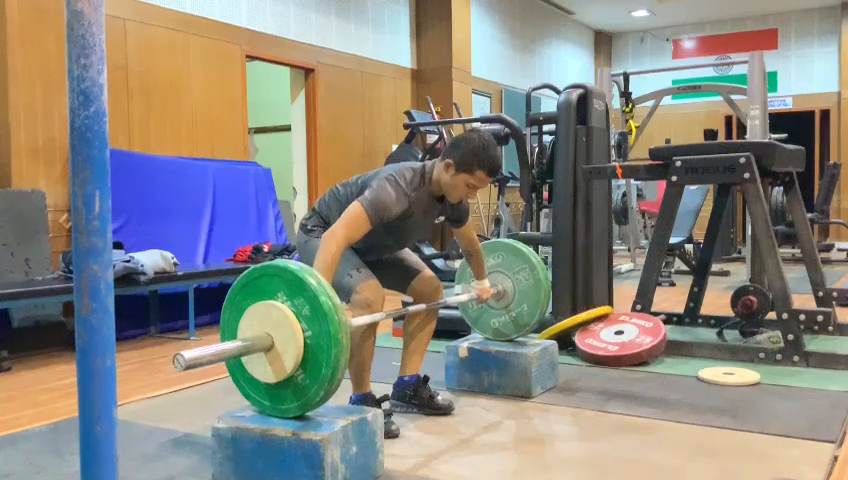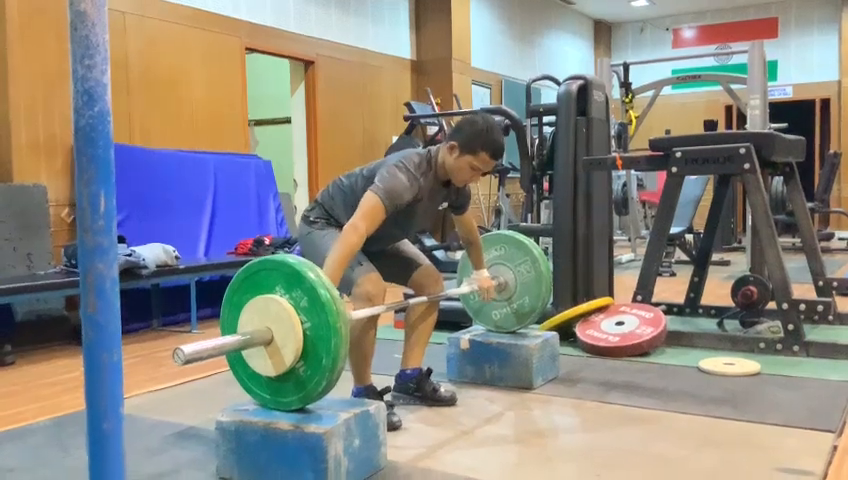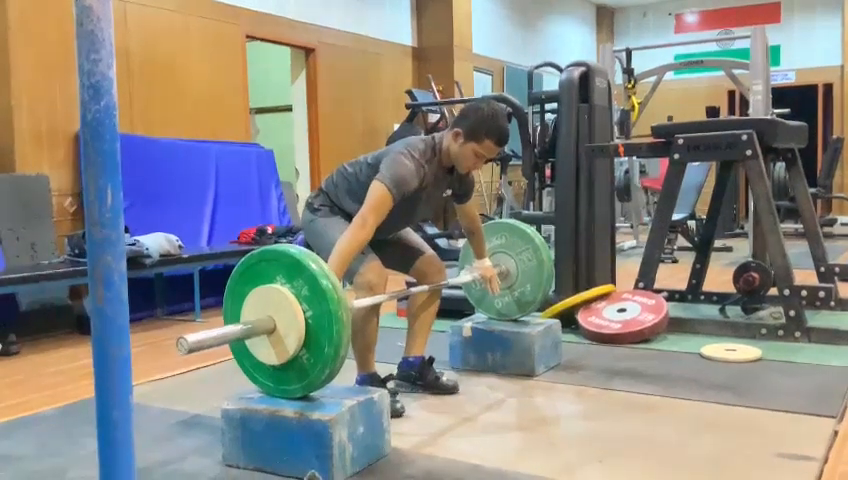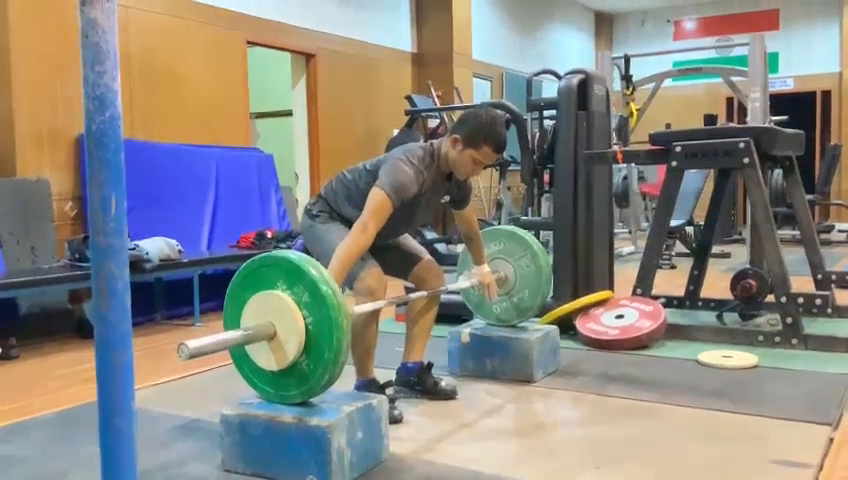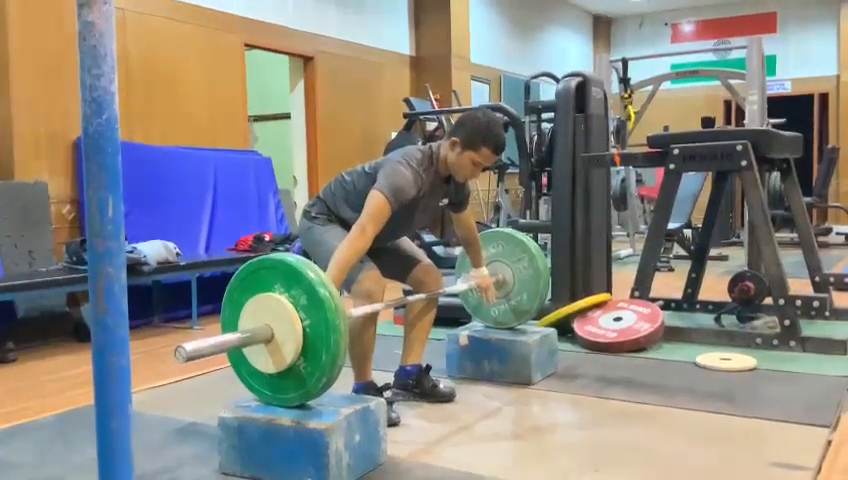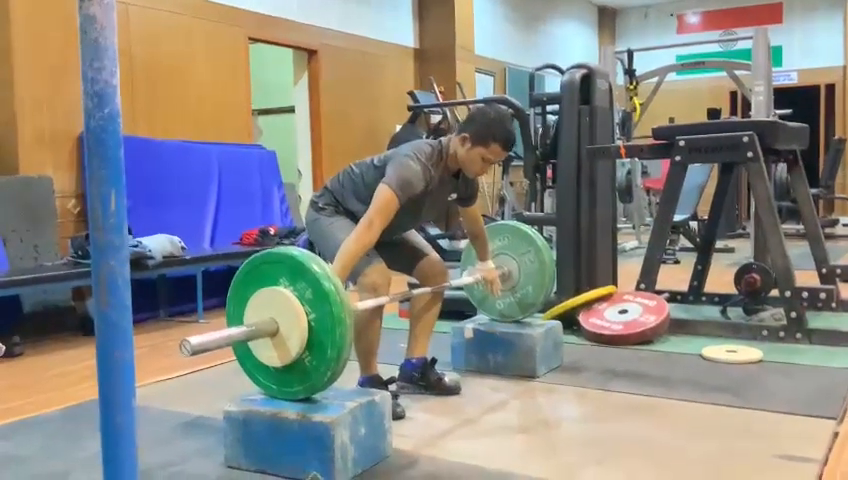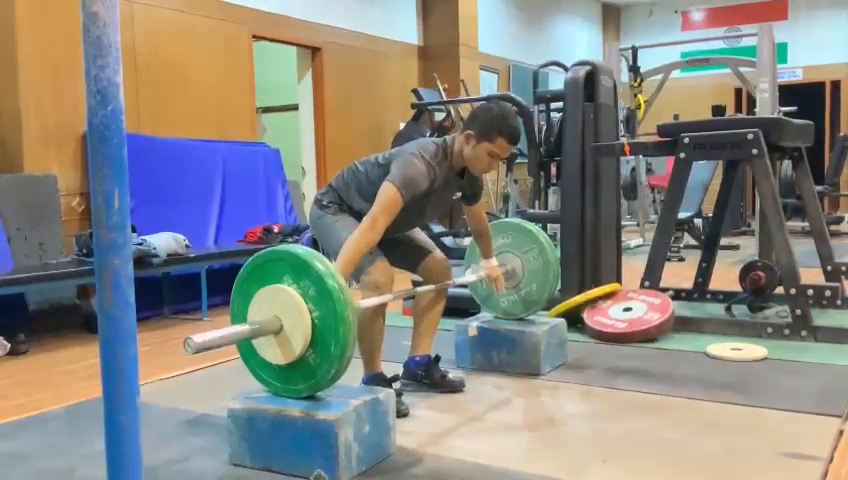
dt=0.4s
person 1, frame 1
left shoulder: (453, 198)
right shoulder: (398, 187)
left elbow: (469, 242)
right elbow: (335, 237)
left wrist: (481, 282)
left hip: (373, 241)
right hip: (320, 234)
left knee: (430, 290)
right knee: (369, 296)
left ankle: (407, 388)
right ankle: (361, 401)
person 1, frame 2
left shoulder: (456, 185)
right shoulder: (405, 174)
left elbow: (469, 232)
right elbow: (354, 231)
left wrist: (481, 273)
left hip: (377, 233)
right hip: (325, 225)
left knee: (430, 282)
right knee: (371, 289)
left ankle: (410, 380)
right ankle: (363, 394)
person 1, frame 3
left shoulder: (460, 172)
right shoulder: (409, 162)
left elbow: (471, 222)
right elbow: (363, 223)
left wrist: (483, 262)
left hip: (379, 220)
right hip: (328, 213)
left knee: (432, 271)
right knee: (371, 278)
left ankle: (412, 368)
right ankle: (367, 381)
person 1, frame 4
left shoulder: (457, 179)
right shoulder: (408, 168)
left elbow: (469, 228)
right elbow: (364, 228)
left wrist: (481, 268)
left hip: (379, 226)
right hip: (328, 219)
left knee: (431, 277)
right knee: (372, 283)
left ankle: (411, 374)
right ankle: (366, 387)
person 1, frame 5
left shoulder: (456, 182)
right shoulder: (407, 171)
left elbow: (468, 232)
right elbow: (362, 231)
left wrist: (480, 271)
left hip: (376, 228)
right hip: (326, 221)
left knee: (429, 280)
right knee: (370, 286)
left ankle: (409, 376)
right ankle: (364, 390)
person 1, frame 6
left shoulder: (464, 177)
right shoulder: (415, 165)
left elbow: (474, 226)
right elbow: (369, 226)
left wrist: (486, 264)
left hip: (383, 220)
right hip: (333, 212)
left knee: (435, 272)
right knee: (376, 280)
left ankle: (414, 369)
right ankle: (370, 383)
person 1, frame 7
left shoulder: (470, 175)
right shoulder: (420, 163)
left elbow: (479, 223)
right elbow: (372, 224)
left wrist: (490, 262)
left hip: (386, 217)
right hip: (337, 210)
left knee: (439, 269)
right knee: (379, 277)
left ankle: (418, 367)
right ankle: (373, 381)
